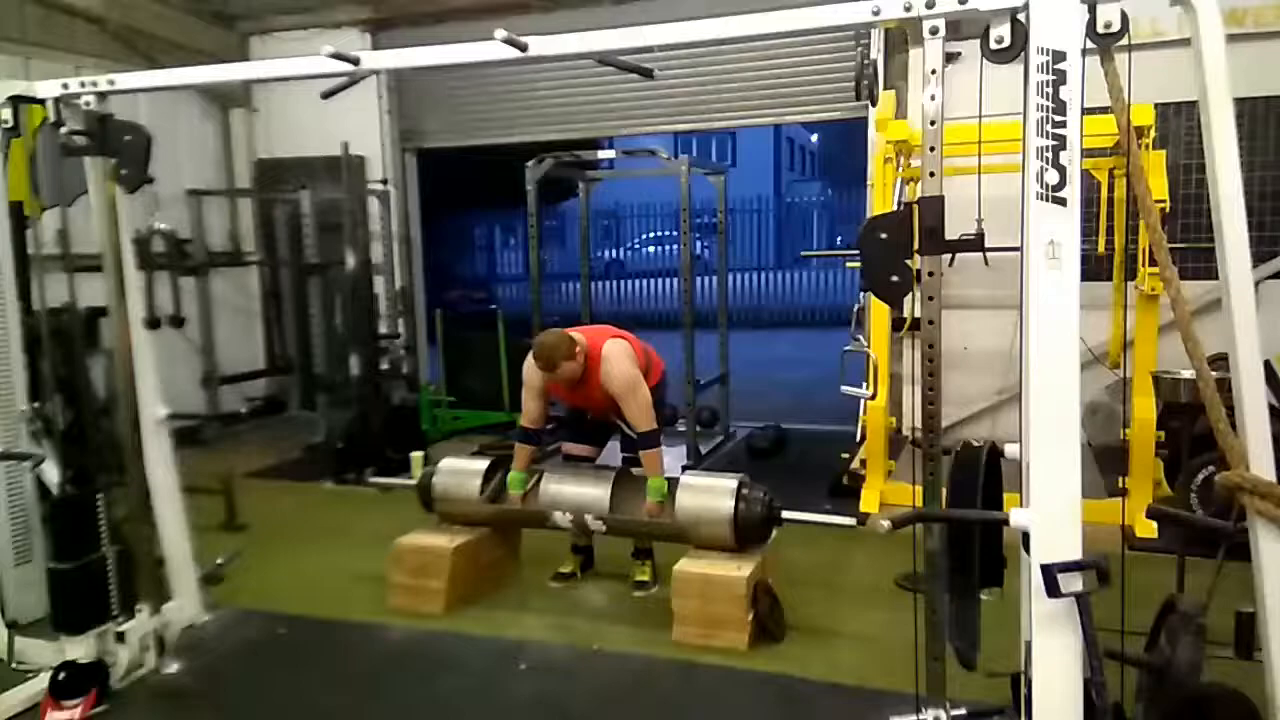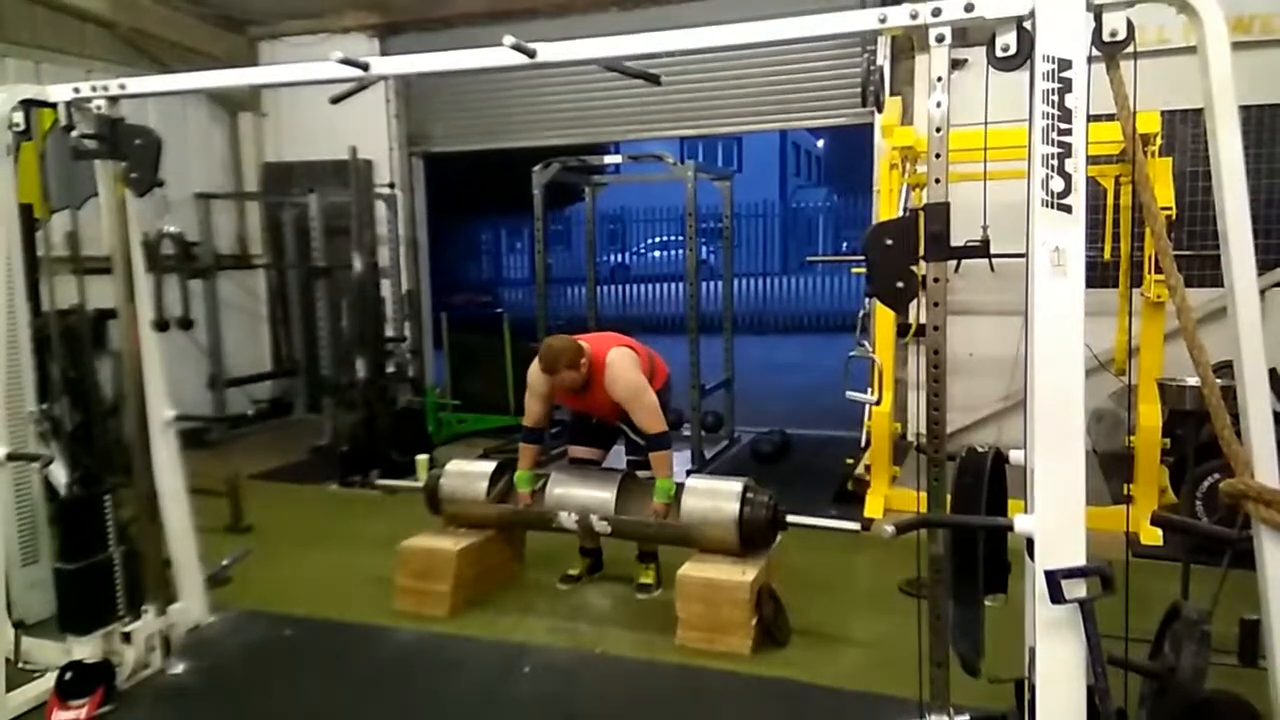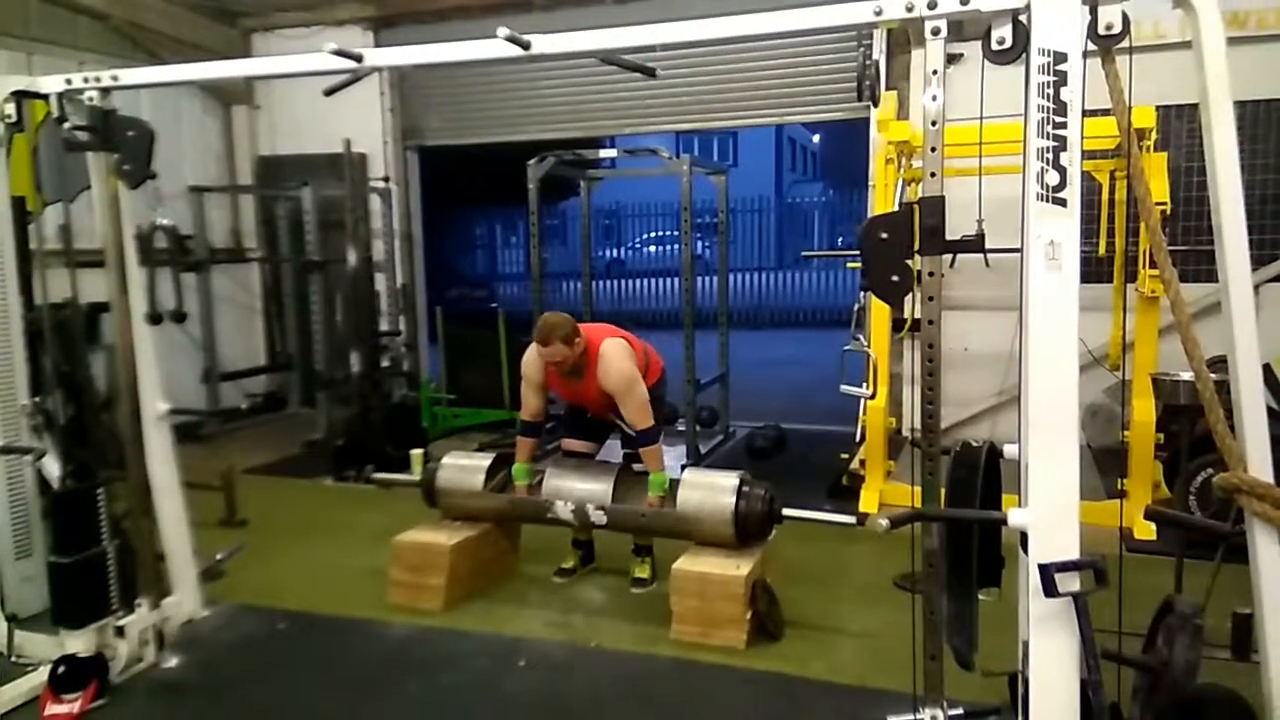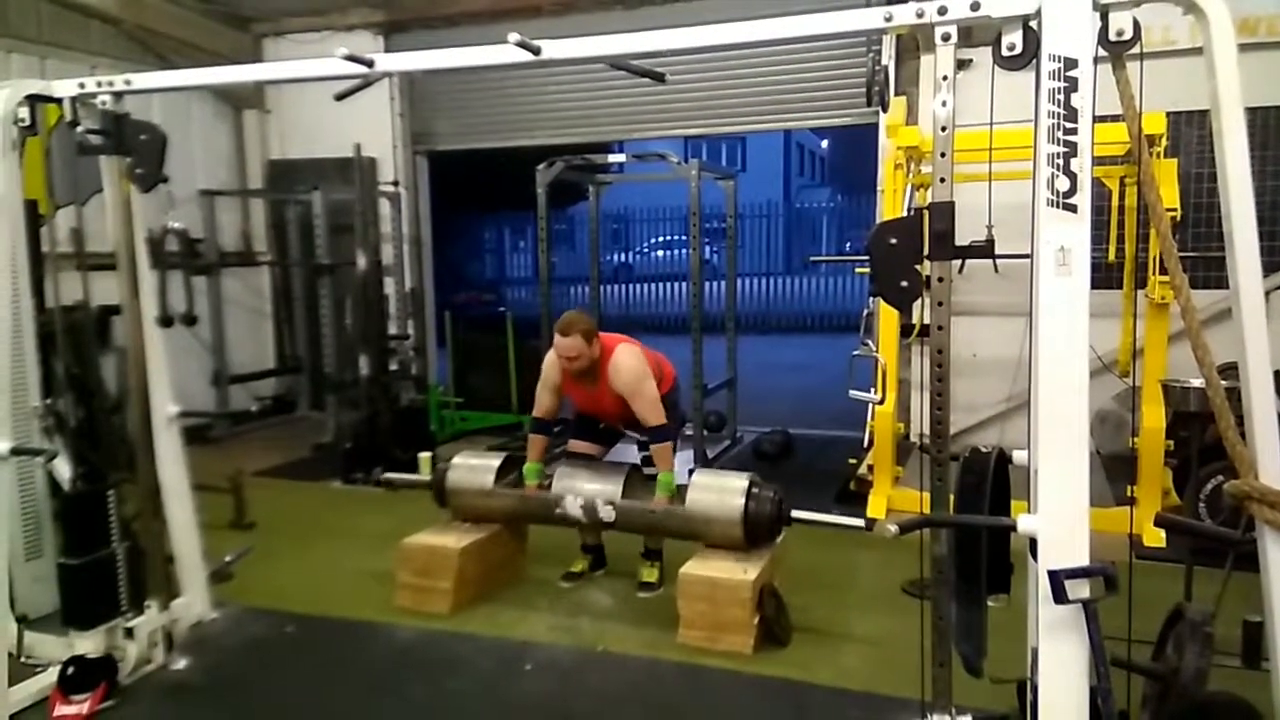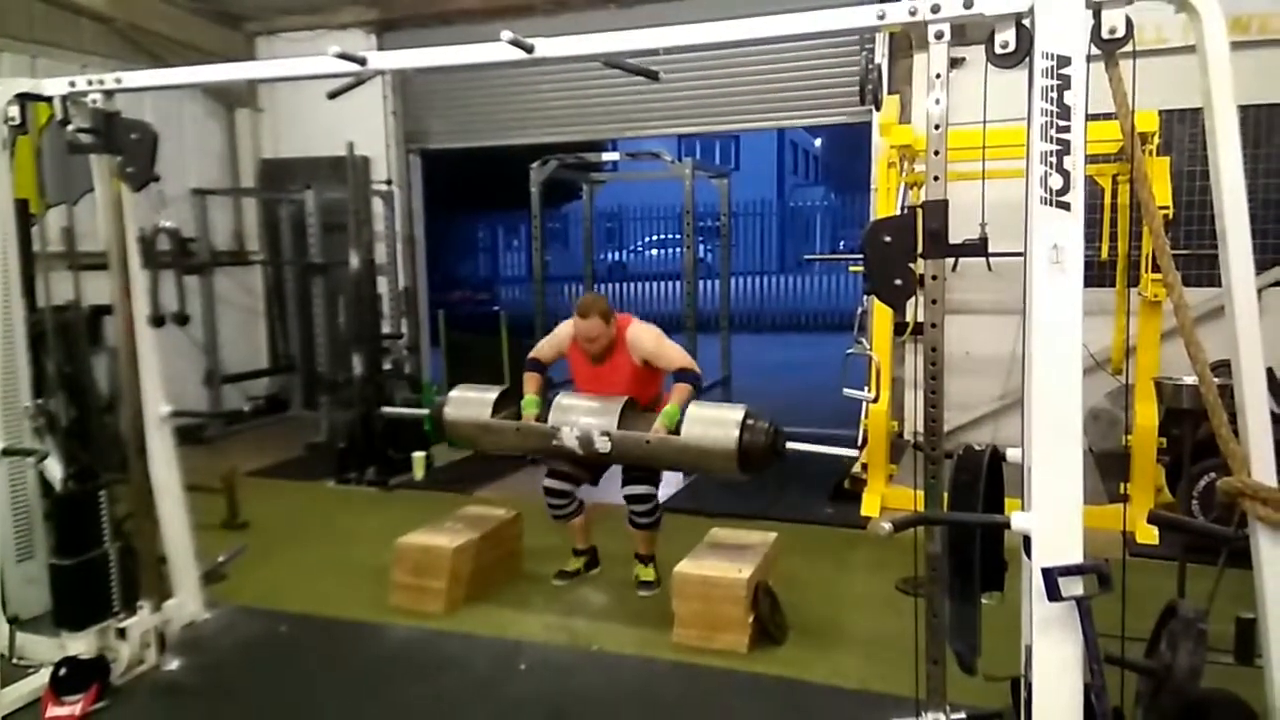
dt=1s
person 1, frame 1
left shoulder: (614, 362)
right shoulder: (535, 366)
left elbow: (646, 430)
right elbow: (530, 425)
left wrist: (656, 491)
right wrist: (517, 483)
left hip: (643, 388)
right hip: (588, 401)
left ankle: (643, 557)
right ankle: (581, 554)
person 1, frame 2
left shoulder: (619, 371)
right shoulder: (541, 371)
left elbow: (656, 432)
right elbow: (533, 425)
left wrist: (663, 492)
right wrist: (524, 481)
left hip: (648, 392)
right hip: (593, 406)
left ankle: (648, 561)
right ankle: (590, 556)
person 1, frame 3
left shoulder: (613, 360)
right shoulder: (534, 359)
left elbow: (643, 427)
right elbow: (531, 418)
left wrist: (657, 486)
right wrist: (521, 476)
left hip: (643, 386)
right hip: (586, 398)
left ankle: (643, 555)
right ankle: (582, 549)
person 1, frame 4
left shoulder: (624, 364)
right shoulder: (554, 363)
left elbow: (657, 425)
right elbow: (542, 416)
left wrist: (665, 485)
right wrist: (532, 474)
left hip: (657, 396)
right hip: (597, 409)
left knee: (652, 480)
left ankle: (652, 559)
right ankle: (591, 554)
person 1, frame 5
left shoulder: (637, 336)
right shoulder: (567, 332)
left elbow: (689, 370)
right elbow: (536, 359)
left wrist: (668, 417)
right wrist: (531, 402)
left knee: (639, 493)
right knee: (555, 485)
left ankle: (645, 561)
right ankle: (585, 555)
